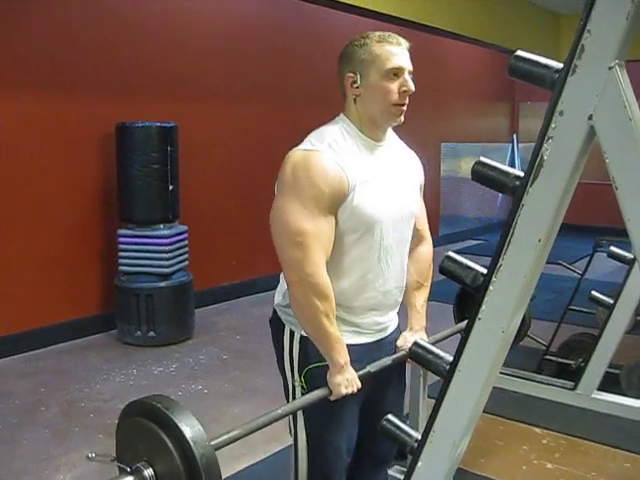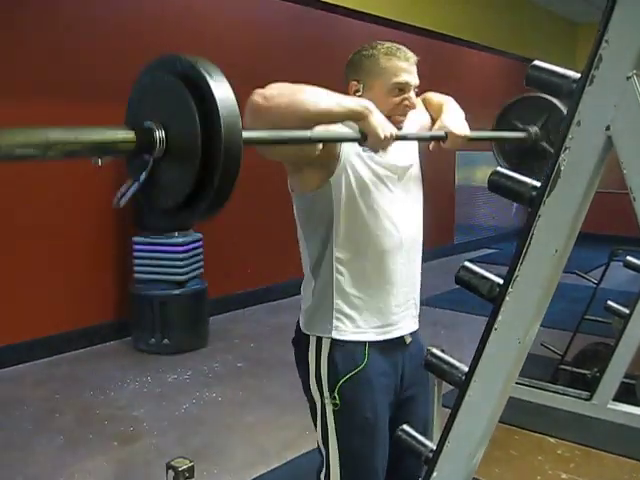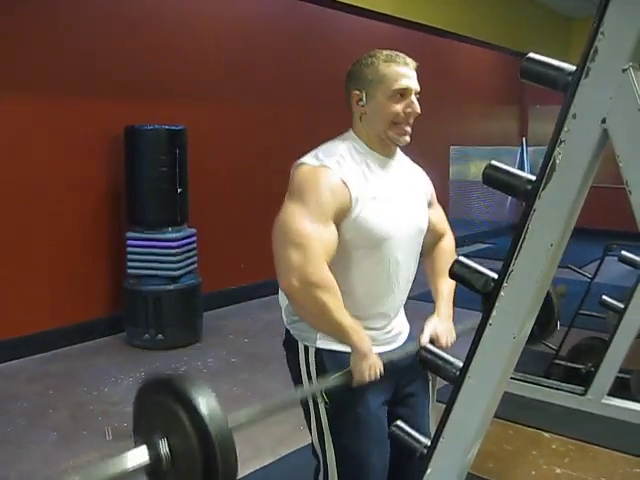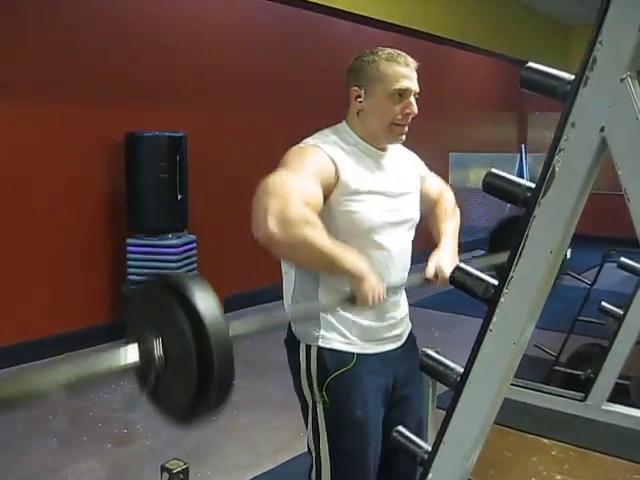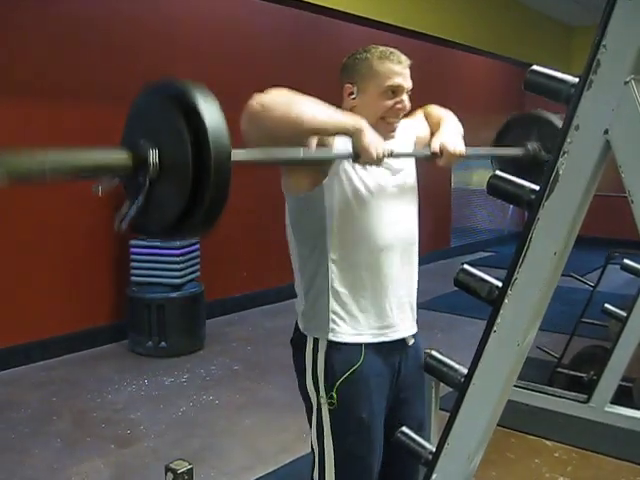
dt=1s
person 1, frame 1
left shoulder: (406, 158)
right shoulder: (317, 162)
left elbow: (419, 243)
right elbow: (303, 274)
left wrist: (416, 323)
right wrist: (337, 360)
left hip: (385, 336)
right hip: (319, 340)
person 1, frame 2
left shoulder: (403, 131)
right shoulder: (324, 143)
left elbow: (437, 100)
right elbow: (264, 105)
left wrist: (452, 115)
right wrist: (361, 111)
left hip: (405, 336)
right hip: (344, 345)
person 1, frame 3
left shoulder: (413, 174)
right shoulder: (326, 174)
left elbow: (440, 239)
right elbow: (302, 275)
left wrist: (443, 311)
right wrist: (357, 347)
left hip: (397, 343)
right hip: (333, 354)
person 1, frame 4
left shoulder: (407, 161)
right shoulder: (319, 157)
left elbow: (442, 200)
right elbow: (273, 221)
left wrist: (446, 245)
right wrist: (357, 268)
left hip: (398, 340)
right hip: (337, 351)
person 1, frame 5
left shoulder: (401, 138)
right shoulder: (319, 147)
left elbow: (439, 114)
right elbow: (261, 111)
left wrist: (450, 132)
right wrist: (355, 127)
left hip: (403, 338)
right hip: (342, 347)
